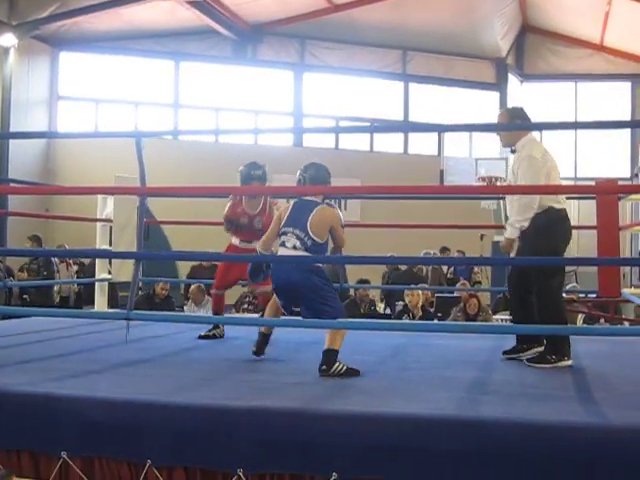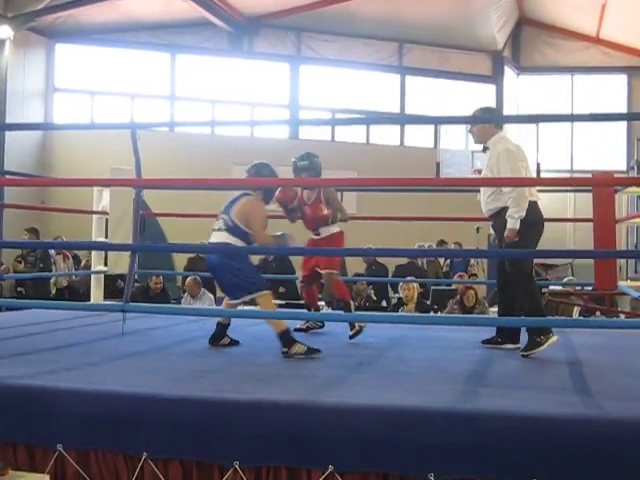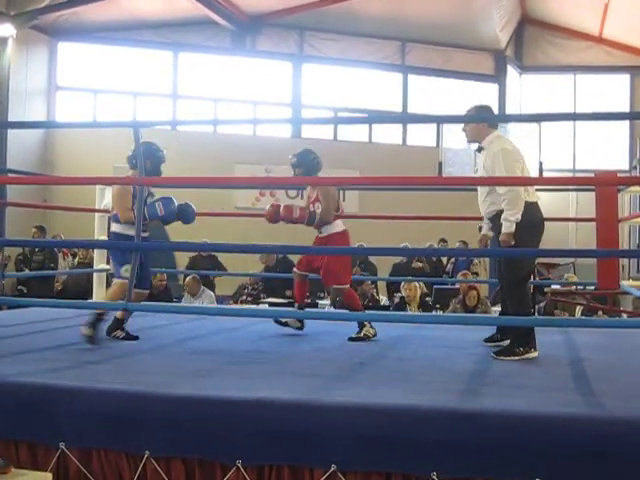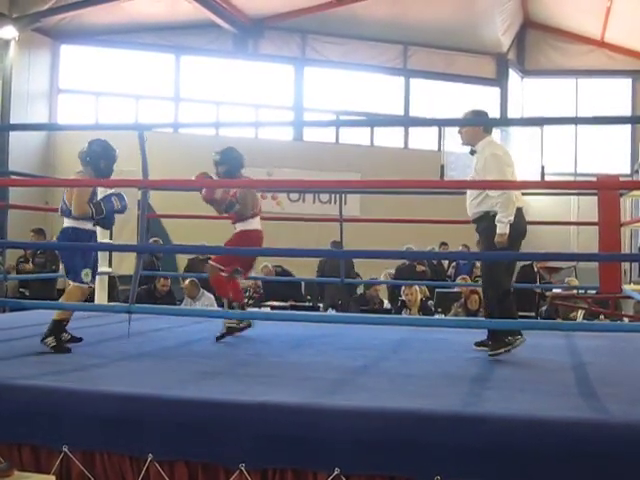
dt=0.7s
person 1, frame 1
left shoulder: (531, 154)
right shoulder: (524, 153)
left elbow: (527, 198)
left wrist: (511, 233)
right wrist: (517, 232)
left hip: (545, 226)
right hip: (538, 228)
left knee: (546, 288)
right knee: (518, 282)
left ankle: (558, 351)
right ankle: (529, 340)
person 1, frame 2
left shoulder: (504, 149)
right shoulder: (494, 151)
left elbow: (517, 190)
left wrist: (512, 224)
right wrist: (497, 229)
left hip: (520, 219)
right hip: (508, 220)
left knee: (519, 275)
right knee: (506, 279)
left ankle: (541, 332)
right ankle: (507, 335)
person 1, frame 3
left shoulder: (500, 149)
right shoulder: (488, 151)
left elbow: (513, 191)
left wrist: (508, 228)
right wrist: (487, 228)
left hip: (520, 220)
right hip: (510, 221)
left knee: (515, 280)
right knee: (507, 280)
left ankle: (524, 344)
right ankle: (507, 331)
person 1, frame 4
left shoulder: (492, 153)
right shoulder: (483, 154)
left elbow: (504, 193)
left wrist: (503, 229)
right wrist: (485, 231)
left hip: (500, 226)
right hip: (492, 225)
left knee: (495, 280)
right knee: (493, 281)
left ankle: (510, 333)
right ankle: (498, 337)
person 2, frame 1
left shoulder: (287, 208)
right shoulder: (329, 213)
left elbow: (266, 242)
right elbow: (340, 246)
left wrist: (258, 260)
right wrist: (336, 223)
left hip: (280, 268)
right hip: (308, 272)
left knee: (278, 300)
right knee: (336, 317)
left ankle: (261, 344)
right ankle: (329, 362)
person 2, frame 2
left shoulder: (238, 200)
right shoulder: (256, 206)
right elbow: (261, 239)
right wrist: (280, 241)
left hip: (216, 254)
right hip: (229, 255)
left knee: (236, 293)
right knee: (263, 296)
left ankle: (219, 335)
right ankle: (289, 344)
person 2, frame 3
left shoulder: (149, 188)
right shoulder: (124, 186)
left elbow: (159, 215)
right elbow: (123, 216)
left wrist: (178, 214)
right wrist: (151, 214)
left hip: (141, 243)
right hip: (121, 241)
left knee: (140, 291)
right knee: (123, 282)
left ankle: (116, 326)
right ankle: (94, 321)
person 2, frame 4
left shoulder: (85, 179)
right shoulder: (83, 179)
right elbow: (78, 211)
left wrist: (100, 218)
right wrist: (103, 207)
left hip: (82, 238)
right hip: (76, 238)
left knee: (82, 287)
right knee: (80, 286)
left ankle: (59, 330)
right ankle: (52, 333)
person 3, frame 1
left shoulder: (268, 203)
right shoulder: (235, 201)
right elbow: (229, 230)
left wrist: (267, 231)
right wrist: (229, 221)
left hip: (257, 251)
right hip: (236, 249)
left knee: (265, 292)
right knee: (218, 289)
right ankle: (217, 326)
person 3, frame 2
left shoulder: (326, 191)
right shoulder: (300, 192)
left elbow: (344, 215)
right elbow: (293, 218)
left wrist: (327, 217)
right wrist: (286, 205)
left hip: (332, 238)
right hip: (315, 239)
left knee: (329, 275)
right knee: (306, 280)
left ankle: (354, 319)
right ankle: (315, 319)
person 3, frame 3
left shoulder: (325, 188)
right shoulder: (311, 189)
left elbow: (328, 218)
right elbow: (308, 218)
left wrist: (299, 215)
right wrist: (286, 213)
left hip: (336, 238)
right hip: (323, 239)
left knee: (339, 286)
right knee: (300, 272)
left ankle: (366, 326)
right ankle: (296, 319)
person 3, frame 4
left shoulder: (244, 185)
right shoulder: (235, 186)
left elbow: (245, 212)
right elbow: (223, 210)
left wrist: (223, 199)
right wrist: (211, 195)
left hip: (248, 234)
right hip: (246, 235)
left knee: (214, 269)
right knee: (230, 275)
left ankle: (231, 318)
right ankle: (240, 317)
